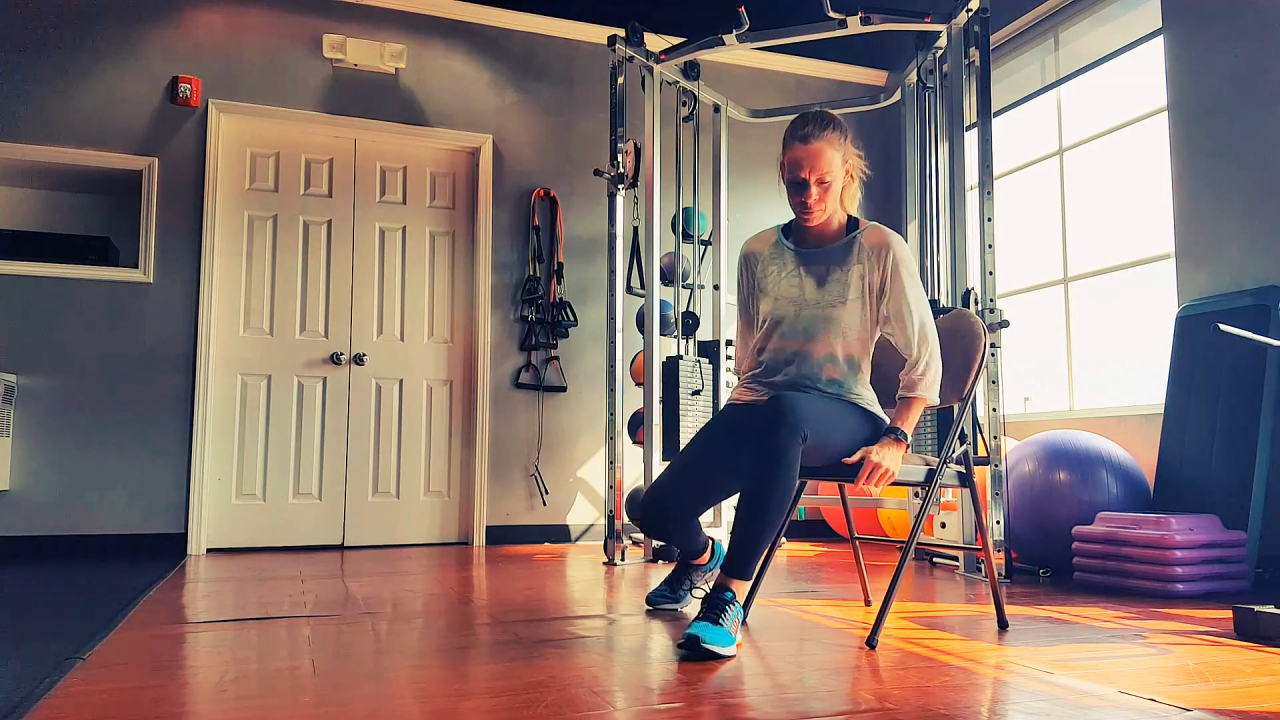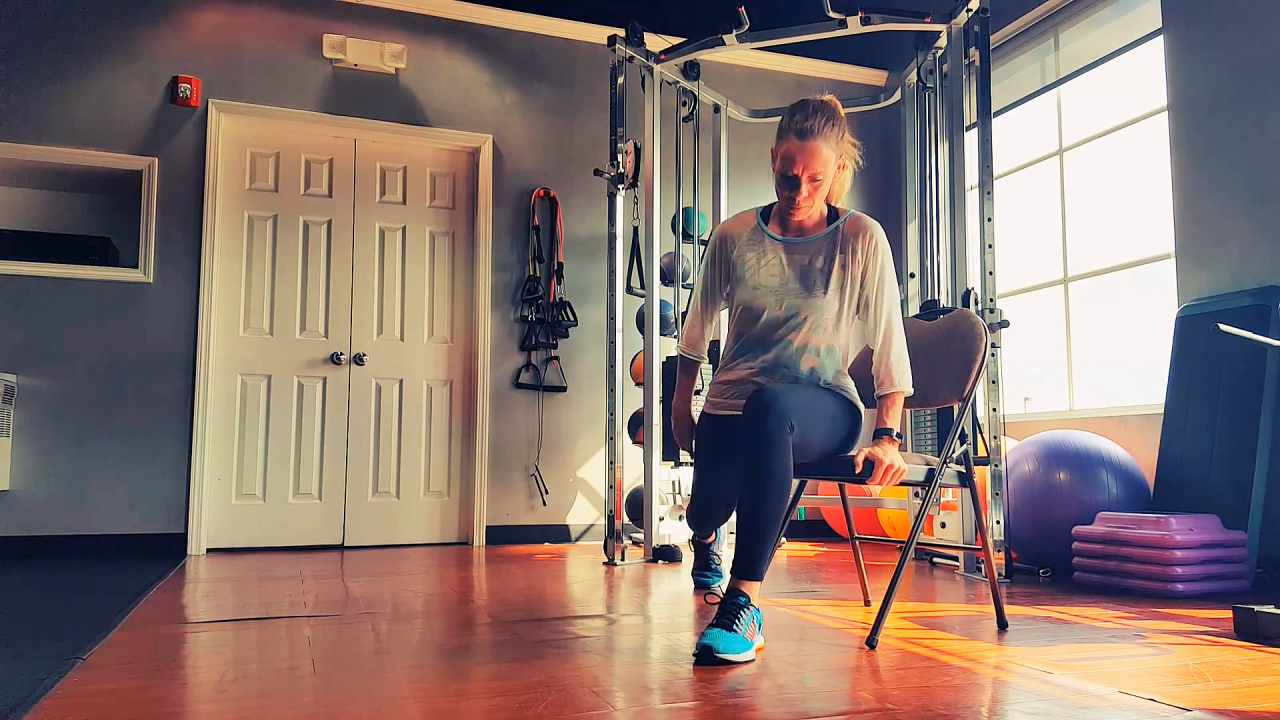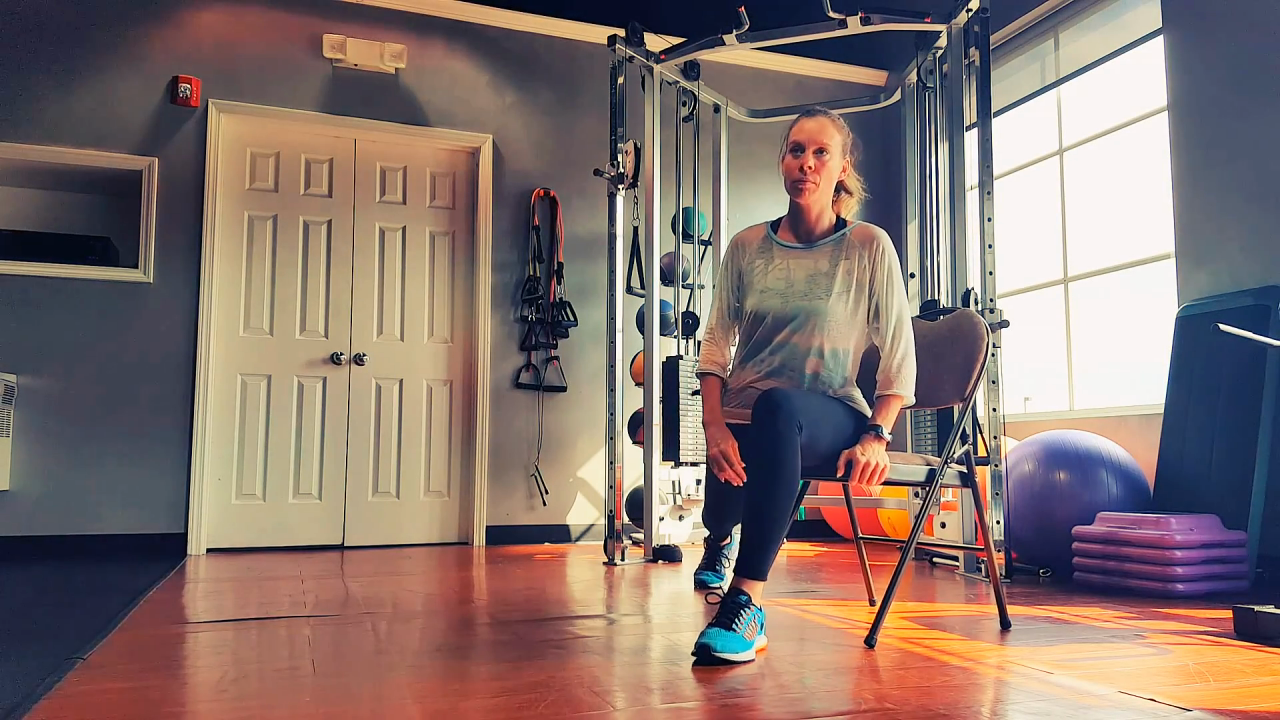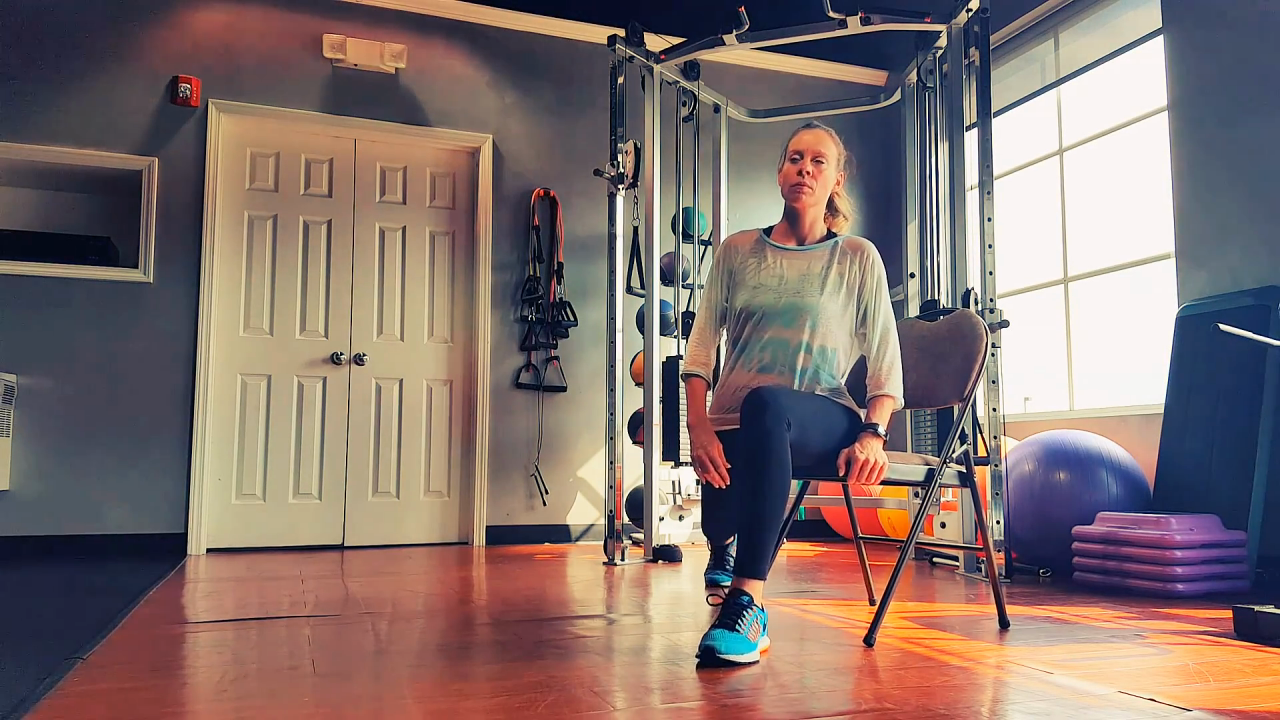
dt=1s
person 1, frame 1
left shoulder: (881, 249)
right shoulder: (758, 252)
left elbow: (925, 359)
left wrist: (895, 439)
right wrist: (742, 430)
left hip: (844, 415)
right hip: (756, 408)
left knee: (785, 412)
right knee: (657, 510)
left ankle: (728, 598)
right ankle: (701, 556)
person 1, frame 2
left shoulder: (861, 238)
right shoulder: (733, 236)
left elbow: (888, 343)
right elbow: (697, 327)
left wrist: (888, 436)
right wrist: (681, 406)
left hip: (823, 408)
right hip: (731, 406)
left knee: (767, 406)
right knee: (704, 516)
left ankle: (743, 603)
right ankle: (710, 536)
person 1, frame 3
left shoulder: (869, 246)
right shoulder: (746, 246)
left elbow: (898, 354)
right elbow: (716, 344)
left wrist: (875, 435)
right wrist: (715, 427)
left hip: (832, 416)
right hip: (743, 421)
left knee: (778, 408)
left ankle: (746, 603)
right ankle: (721, 542)
person 1, frame 4
left shoulder: (858, 257)
right shoulder: (737, 250)
left elbow: (885, 360)
right elbow: (701, 346)
left wrist: (872, 434)
right wrist: (699, 427)
left hip: (821, 417)
right hip: (732, 425)
left knee: (765, 406)
right knee: (721, 526)
left ankle: (748, 603)
right ankle: (729, 545)
